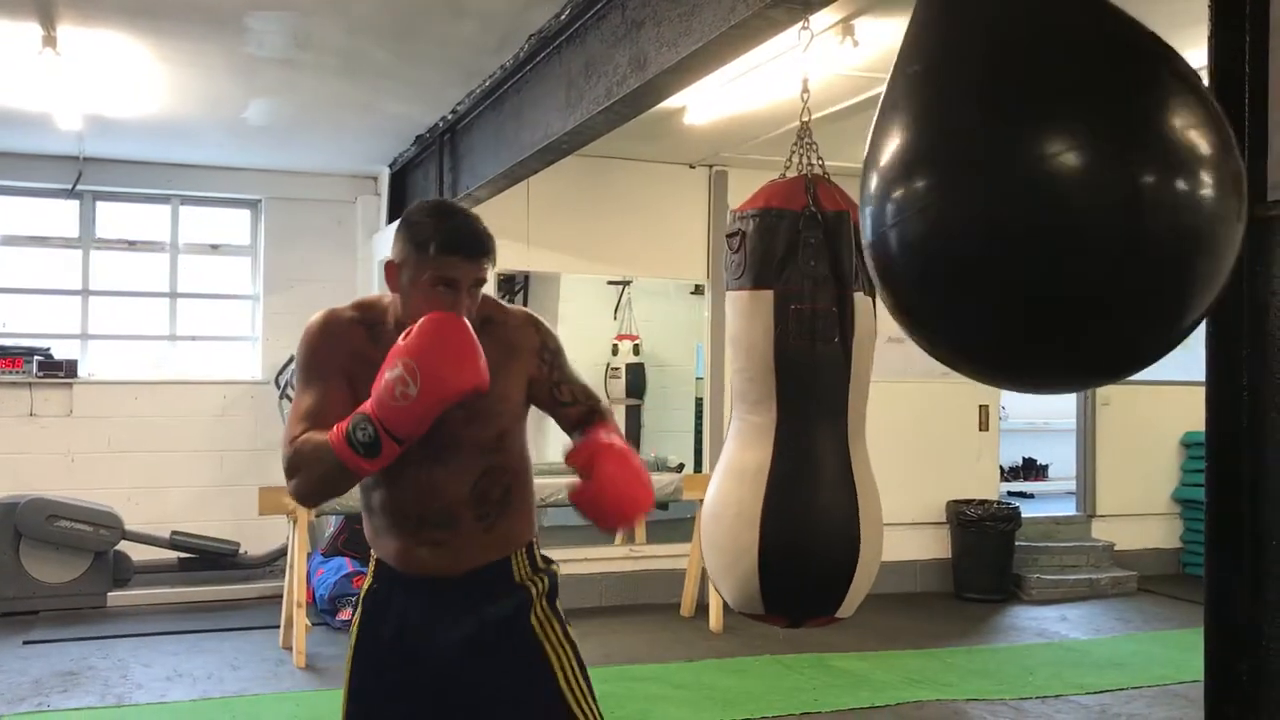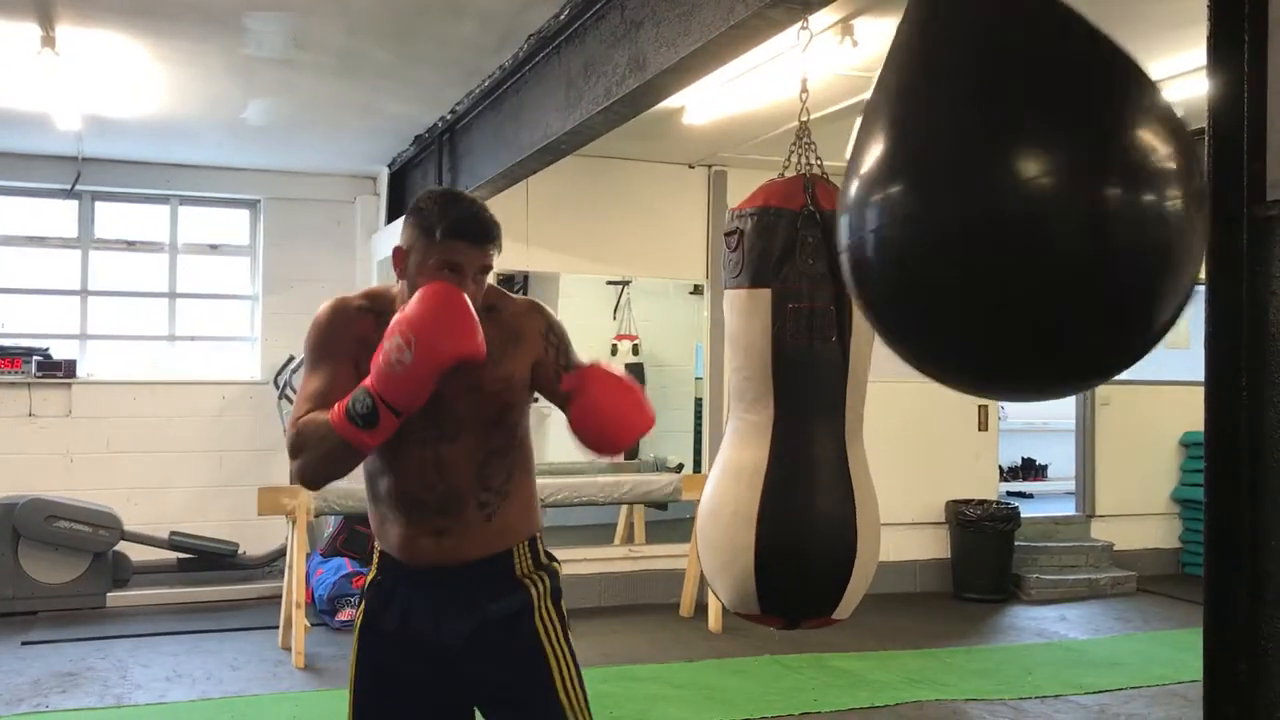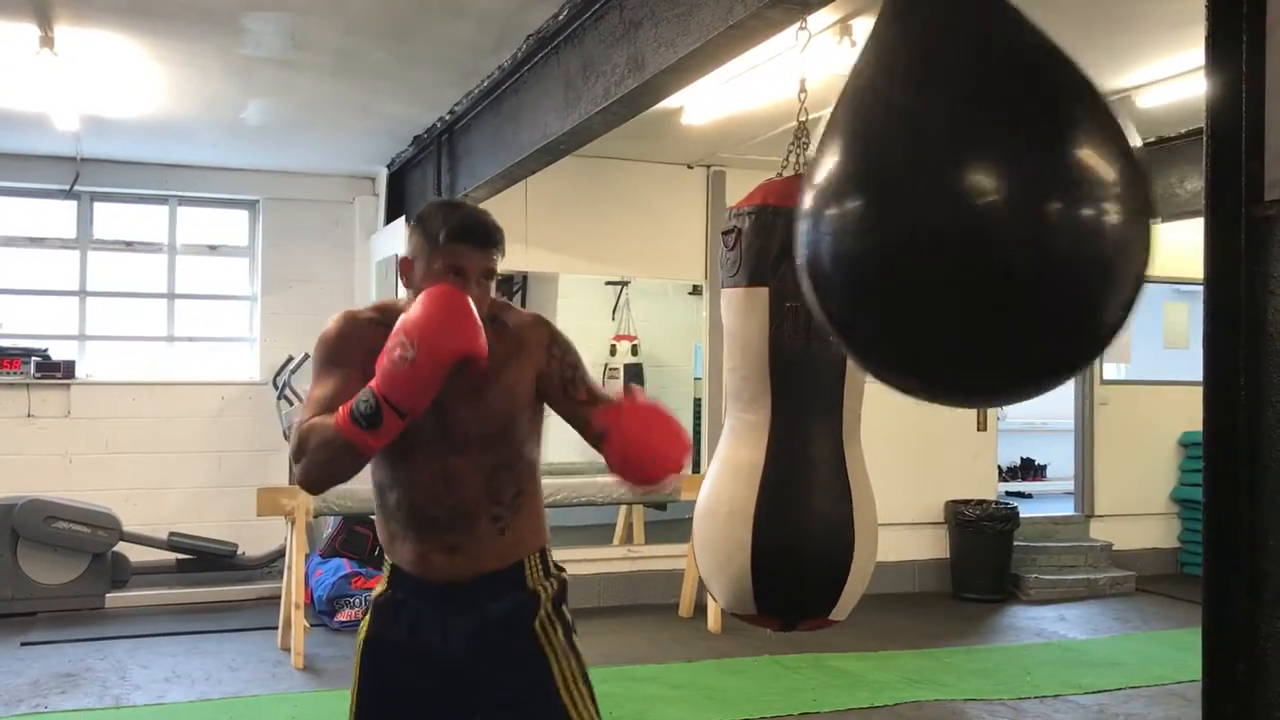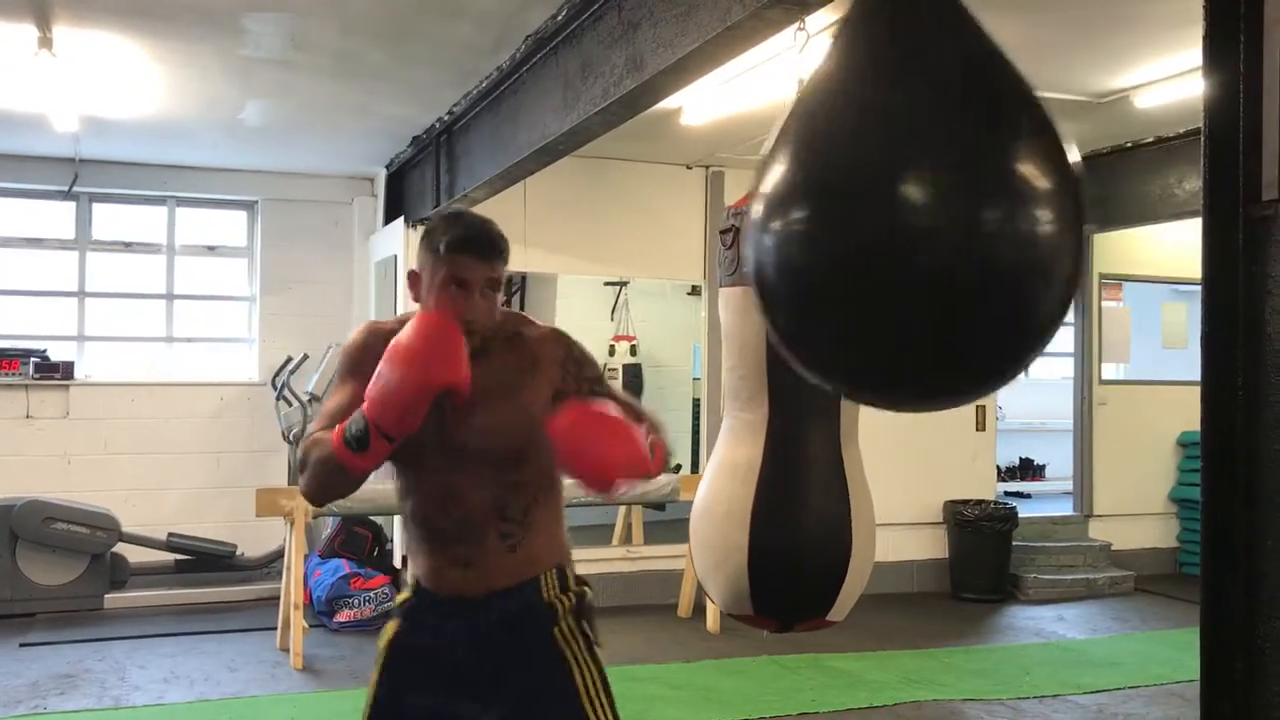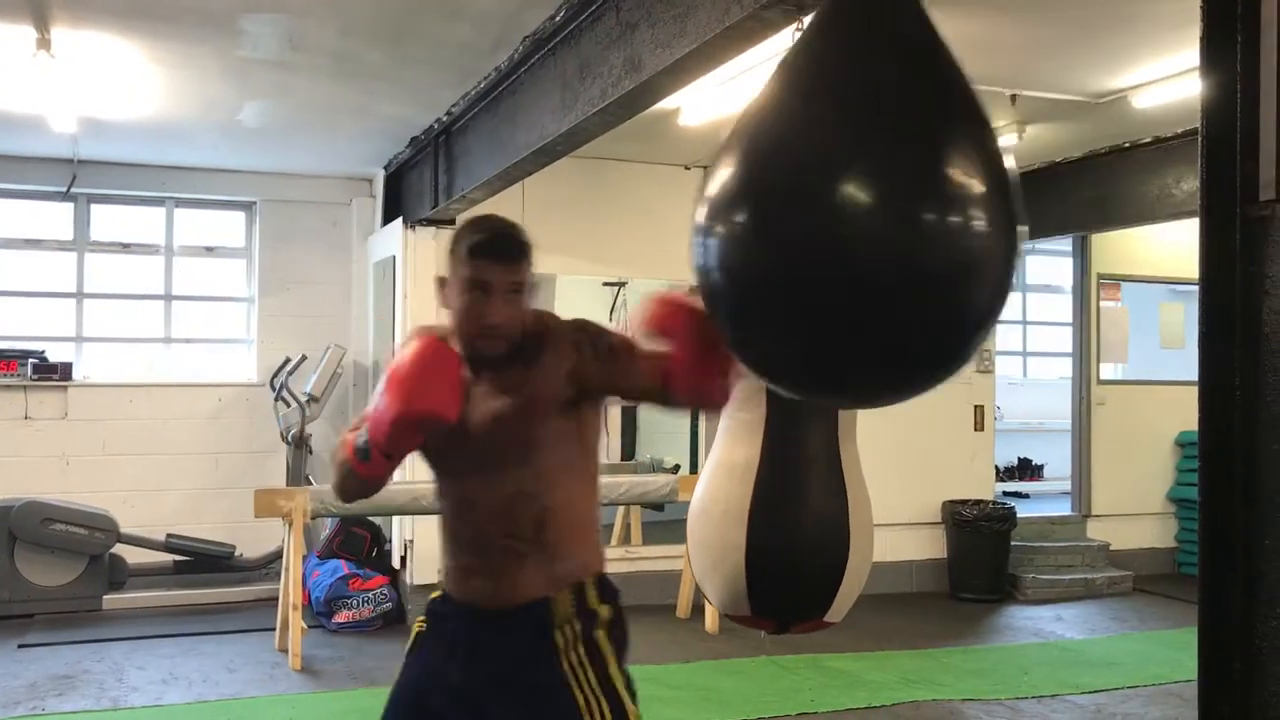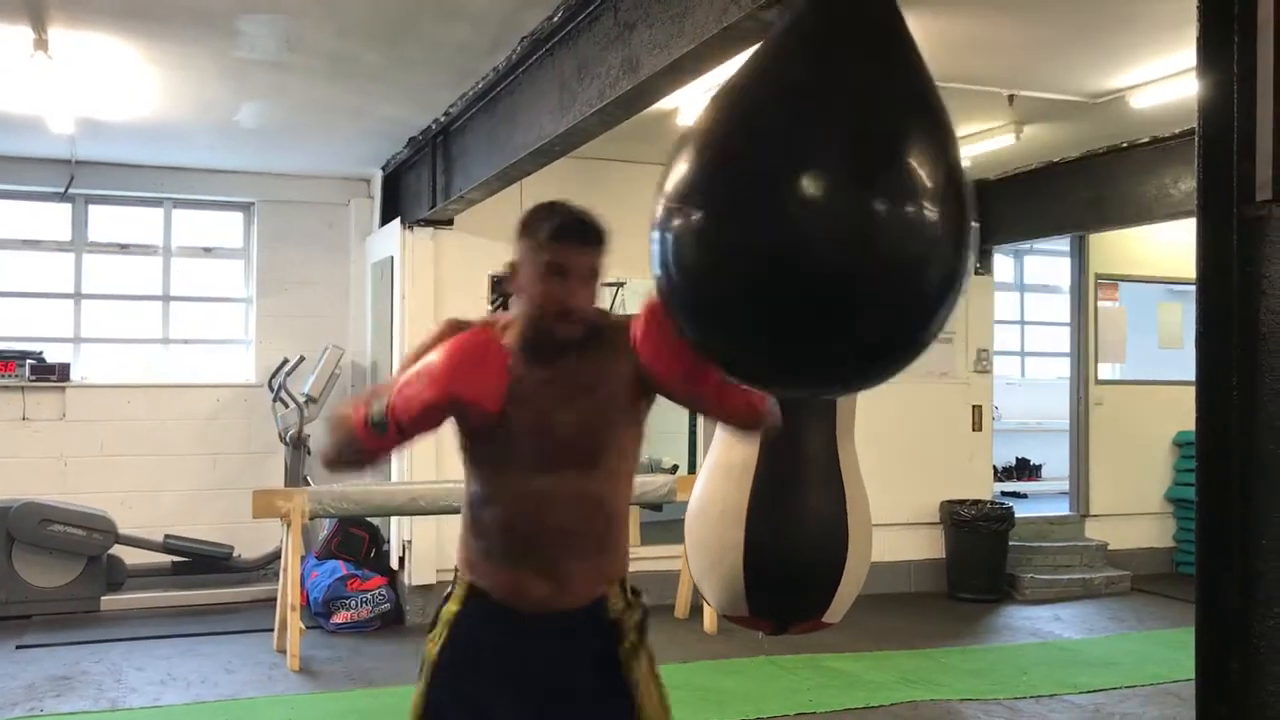
dt=0.1s
person 1, frame 1
left shoulder: (519, 338)
right shoulder: (338, 336)
left elbow: (587, 415)
right elbow: (303, 480)
left wrist: (608, 458)
right wrist: (386, 416)
left hip: (502, 596)
right hip: (395, 596)
person 1, frame 2
left shoulder: (523, 325)
right shoulder: (347, 325)
left elbow: (595, 403)
right elbow: (307, 464)
left wrist: (607, 402)
right wrist: (388, 387)
left hip: (505, 588)
right hip: (399, 589)
person 1, frame 3
left shoulder: (529, 339)
right shoulder: (357, 336)
left elbow: (601, 417)
right elbow: (311, 468)
left wrist: (636, 436)
right wrist: (394, 390)
left hip: (514, 598)
right hip: (408, 601)
person 1, frame 4
left shoulder: (544, 352)
right shoulder: (376, 351)
left elbow: (648, 440)
right elbow: (314, 481)
left wrist: (619, 440)
right wrist: (381, 413)
left hip: (532, 612)
right hip: (431, 611)
person 1, frame 5
left shoulder: (571, 350)
right shoulder: (428, 358)
left elbow: (701, 386)
right elbow: (348, 481)
left wrist: (703, 347)
right wrist: (385, 428)
left hip: (561, 625)
right hip: (459, 619)
person 1, frame 6
left shoulder: (633, 347)
right shoulder: (469, 346)
left elbow: (759, 414)
right elbow: (341, 450)
left wrist: (708, 372)
right wrist: (413, 401)
left hip: (598, 625)
right hip: (482, 625)
